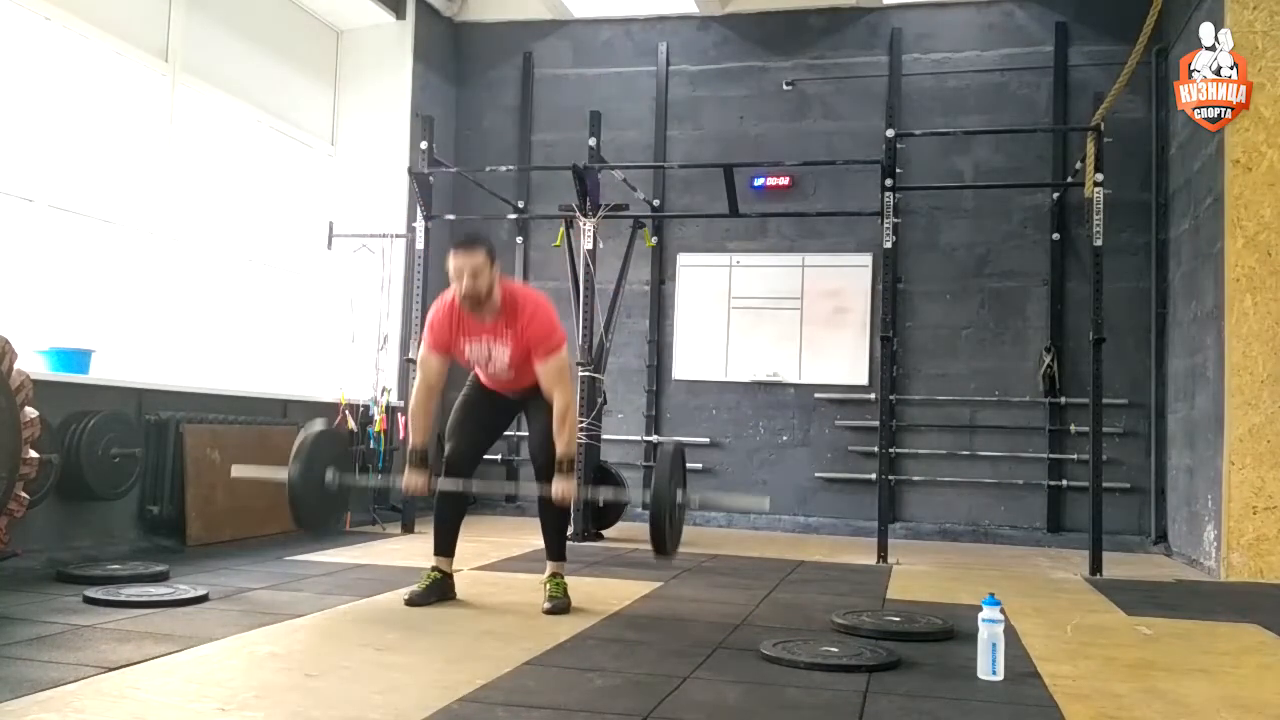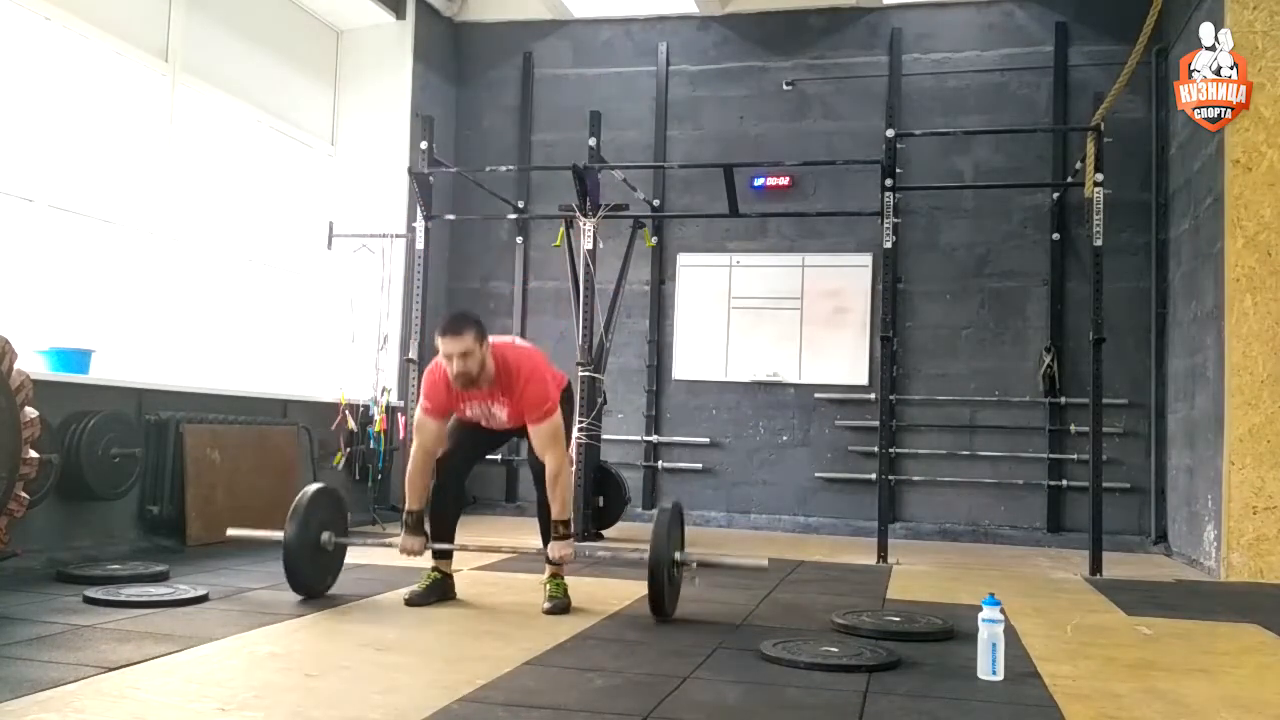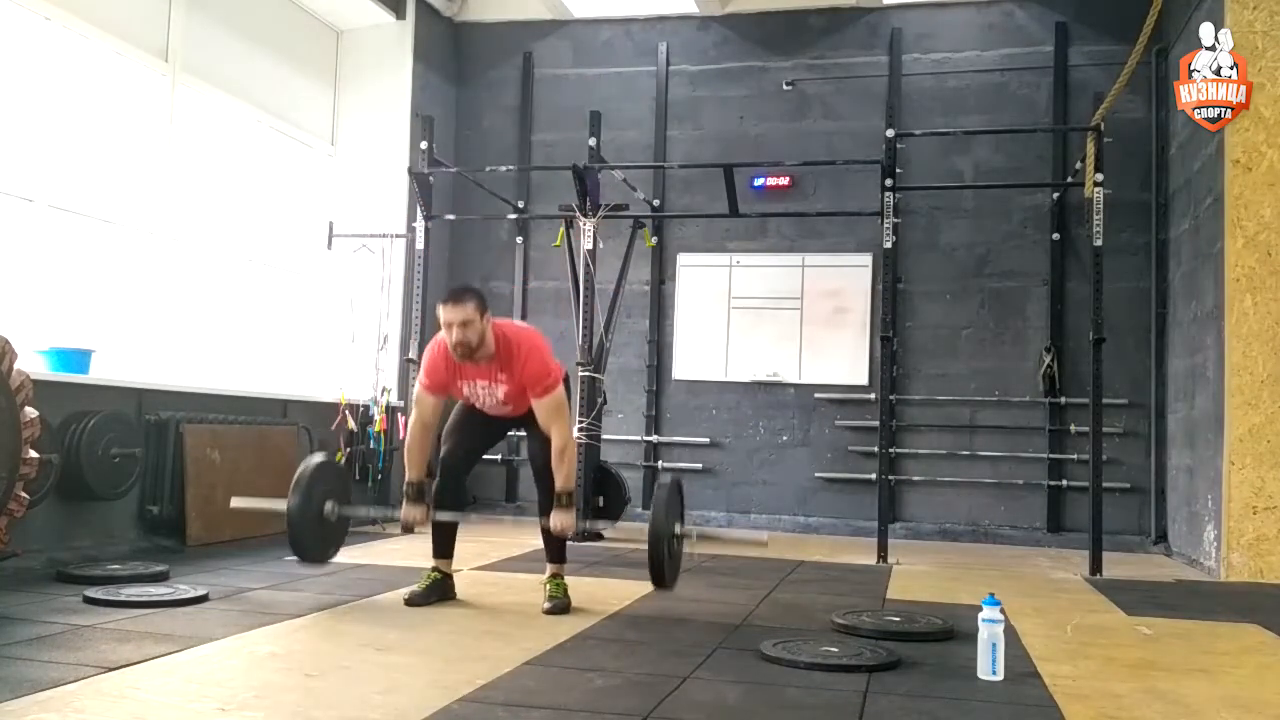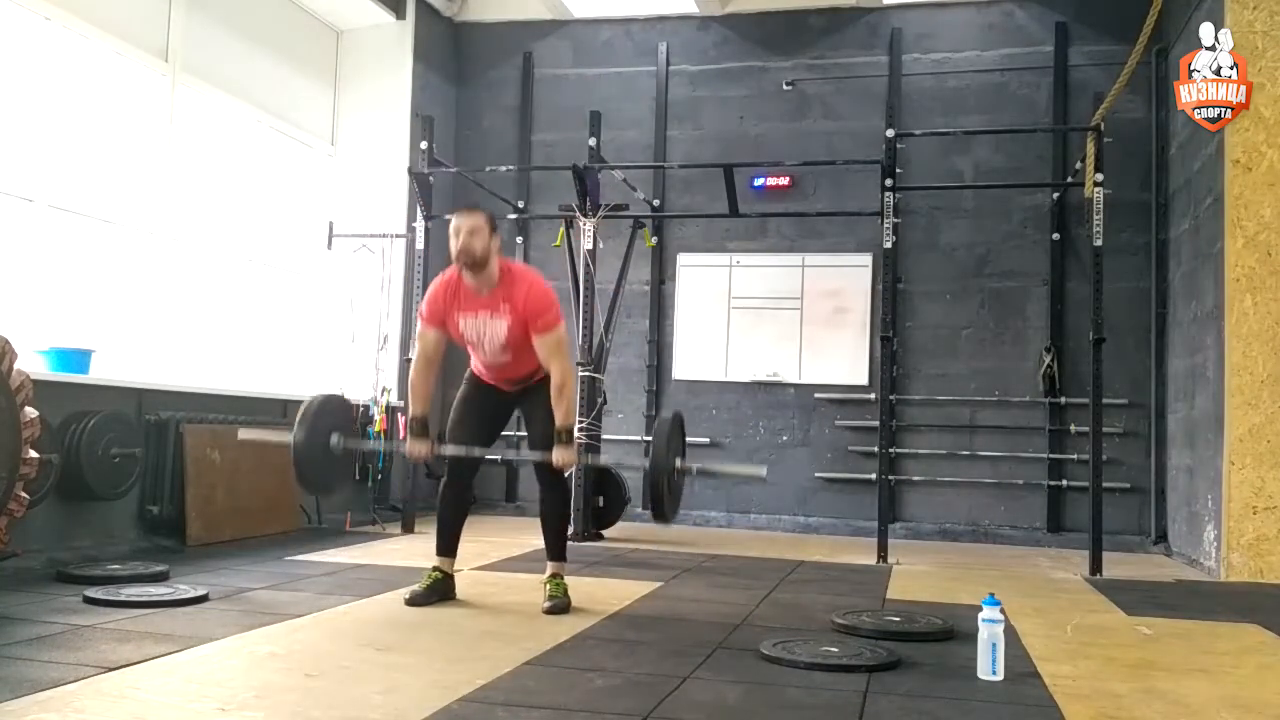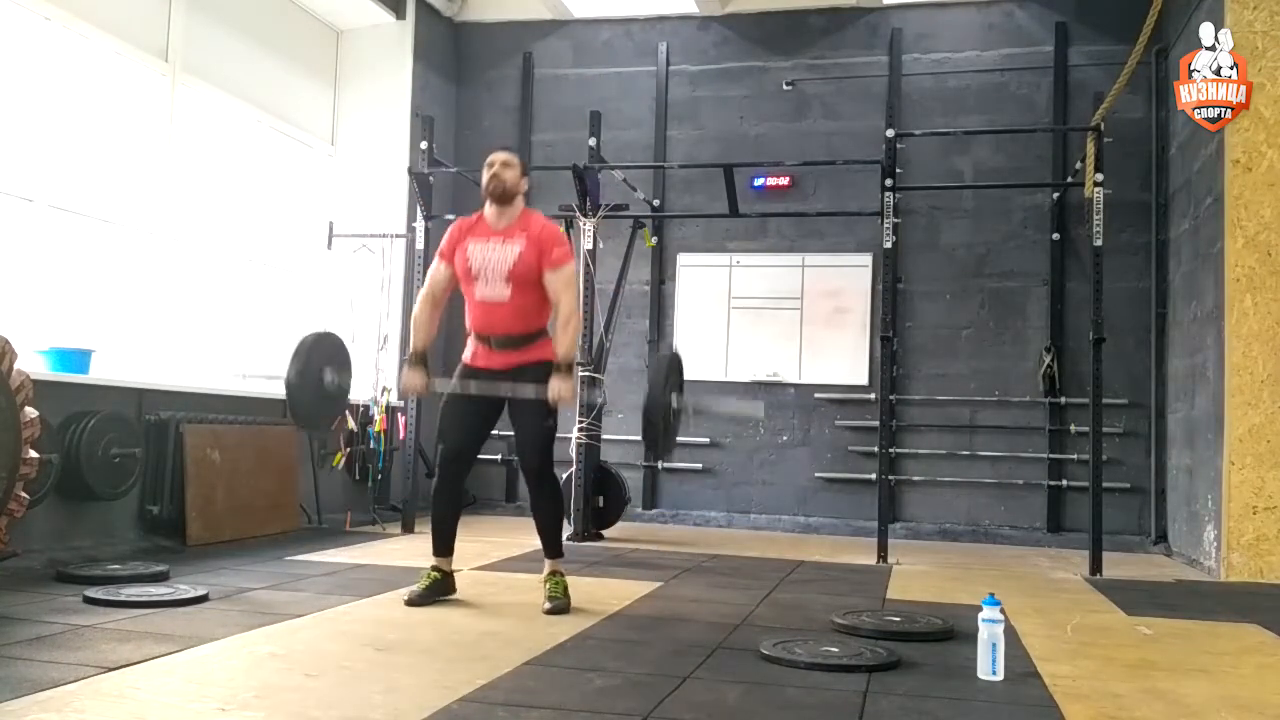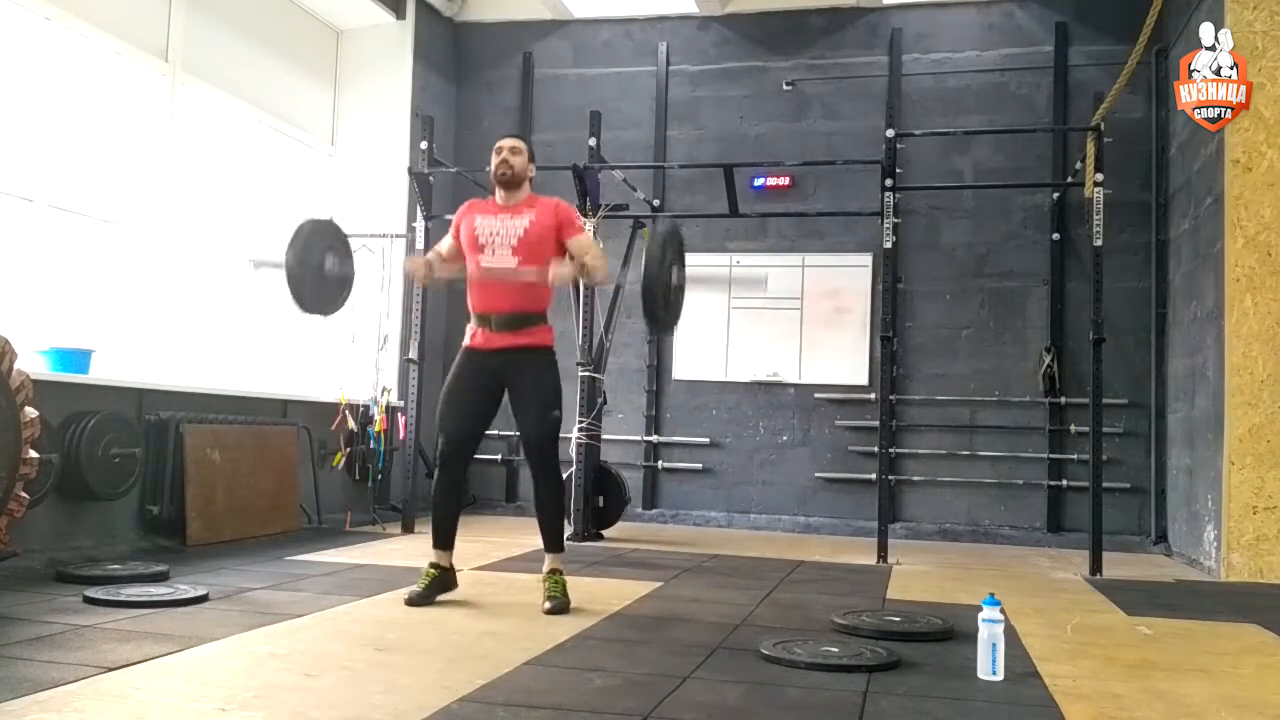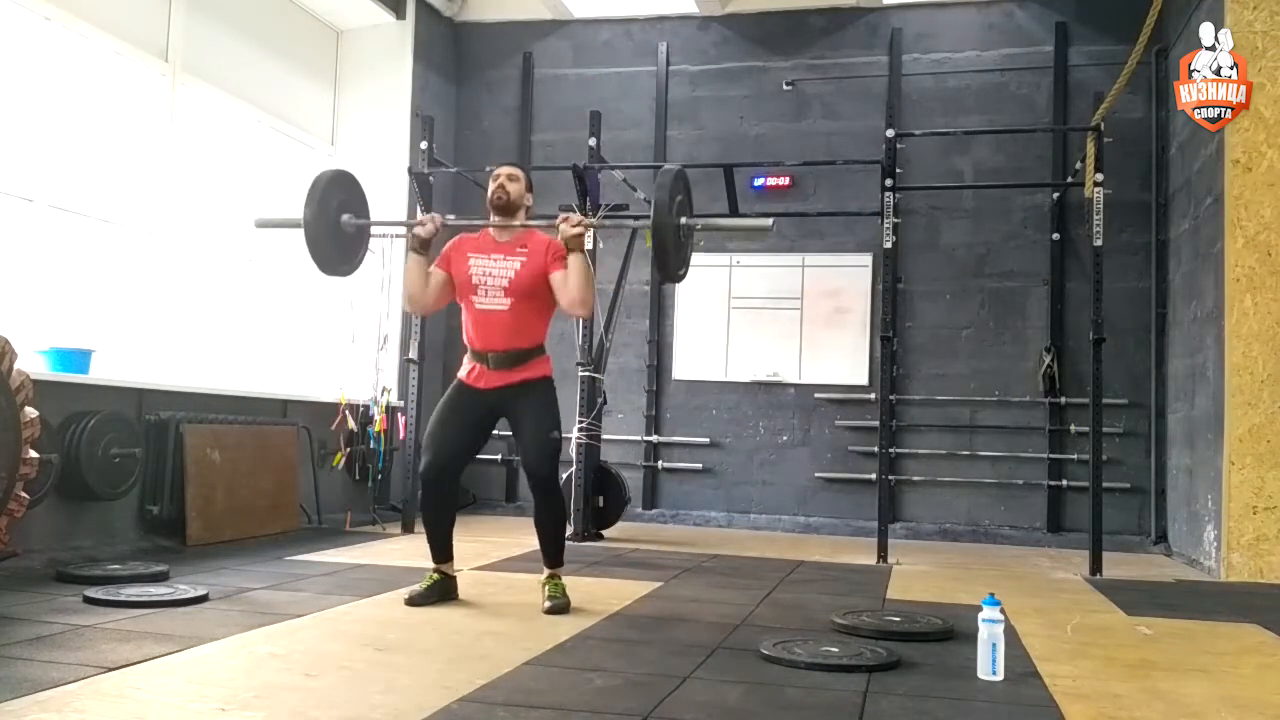
dt=0.2s
person 1, frame 1
left shoulder: (533, 312)
right shoulder: (443, 314)
left elbow: (562, 395)
right elbow: (426, 388)
left wrist: (566, 471)
right wrist: (416, 461)
left hip: (539, 387)
right hip: (486, 387)
left knee: (546, 472)
right knee: (455, 463)
left ankle: (555, 577)
right ankle: (440, 573)
person 1, frame 2
left shoulder: (528, 371)
right shoulder: (437, 377)
left elbow: (555, 460)
right elbow: (424, 453)
left wrist: (562, 532)
right wrist: (413, 522)
left hip: (548, 405)
left knee: (544, 473)
right knee: (446, 465)
left ankle: (555, 579)
right ankle: (440, 573)
person 1, frame 3
left shoulder: (528, 349)
right shoulder: (438, 355)
left elbow: (560, 434)
right elbow: (421, 425)
left wrist: (564, 504)
right wrist: (414, 494)
left hip: (540, 400)
right hip: (480, 406)
left knee: (545, 468)
right knee: (450, 465)
left ankle: (556, 578)
right ankle: (441, 573)
person 1, frame 4
left shoulder: (529, 289)
right shoulder: (441, 292)
left elbow: (561, 370)
right elbow: (424, 361)
left wrist: (565, 439)
right wrist: (418, 429)
left hip: (537, 381)
right hip: (485, 380)
left knee: (548, 468)
right knee: (457, 465)
left ankle: (555, 576)
right ankle: (442, 573)
person 1, frame 5
left shoulder: (544, 234)
right shoulder: (460, 233)
left elbow: (568, 306)
right elbow: (430, 298)
left wrist: (564, 370)
right wrist: (416, 361)
left hip: (532, 365)
right hip: (478, 363)
left knee: (536, 467)
right knee: (450, 462)
left ankle: (554, 574)
right ankle: (441, 571)
person 1, frame 6
left shoulder: (553, 211)
right shoulder: (471, 212)
left elbow: (598, 266)
right elbow: (446, 258)
left wrist: (572, 265)
right wrist: (426, 262)
left hip: (531, 350)
right hip: (477, 347)
left knee: (541, 457)
right knee: (451, 453)
left ankle: (554, 573)
right ankle: (441, 566)
person 1, frame 7
left shoulder: (546, 248)
right shoulder: (460, 248)
left elbow: (580, 306)
right elbow: (419, 303)
left wrist: (574, 248)
right wrist: (420, 246)
left hip: (528, 382)
right hip: (473, 381)
left knee: (542, 474)
right knee: (434, 471)
left ankle: (553, 577)
right ankle: (442, 574)
